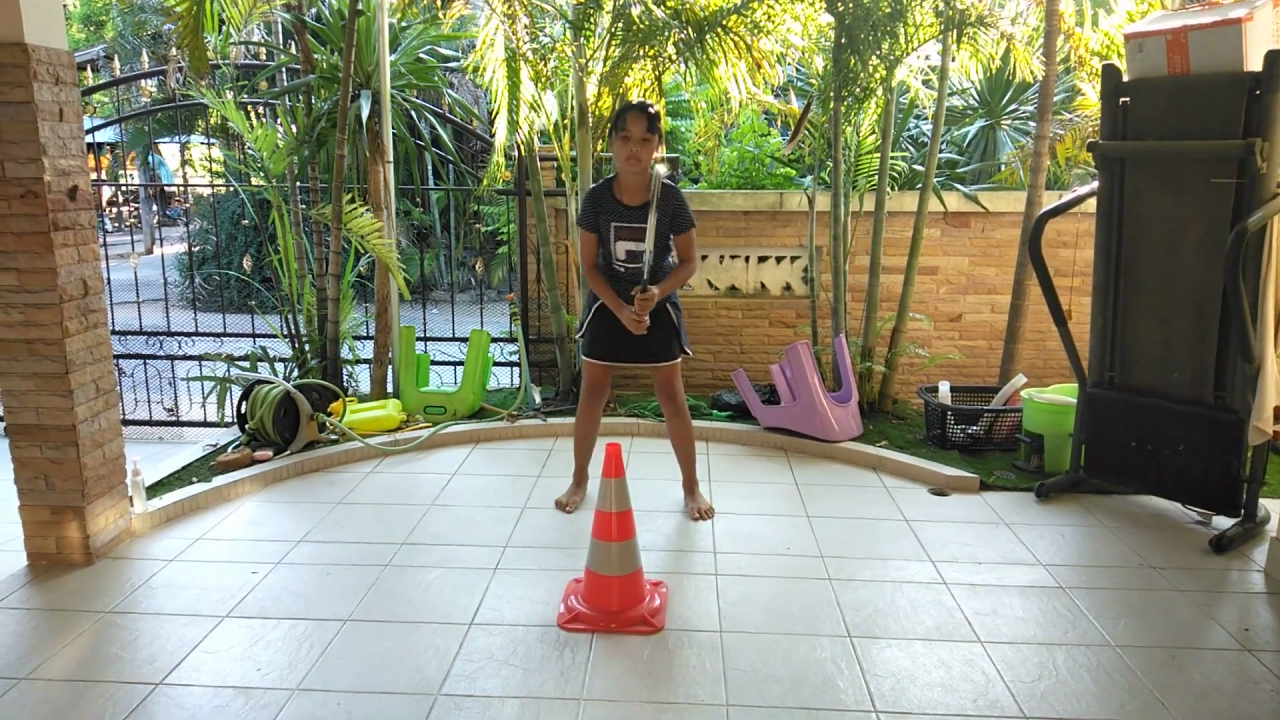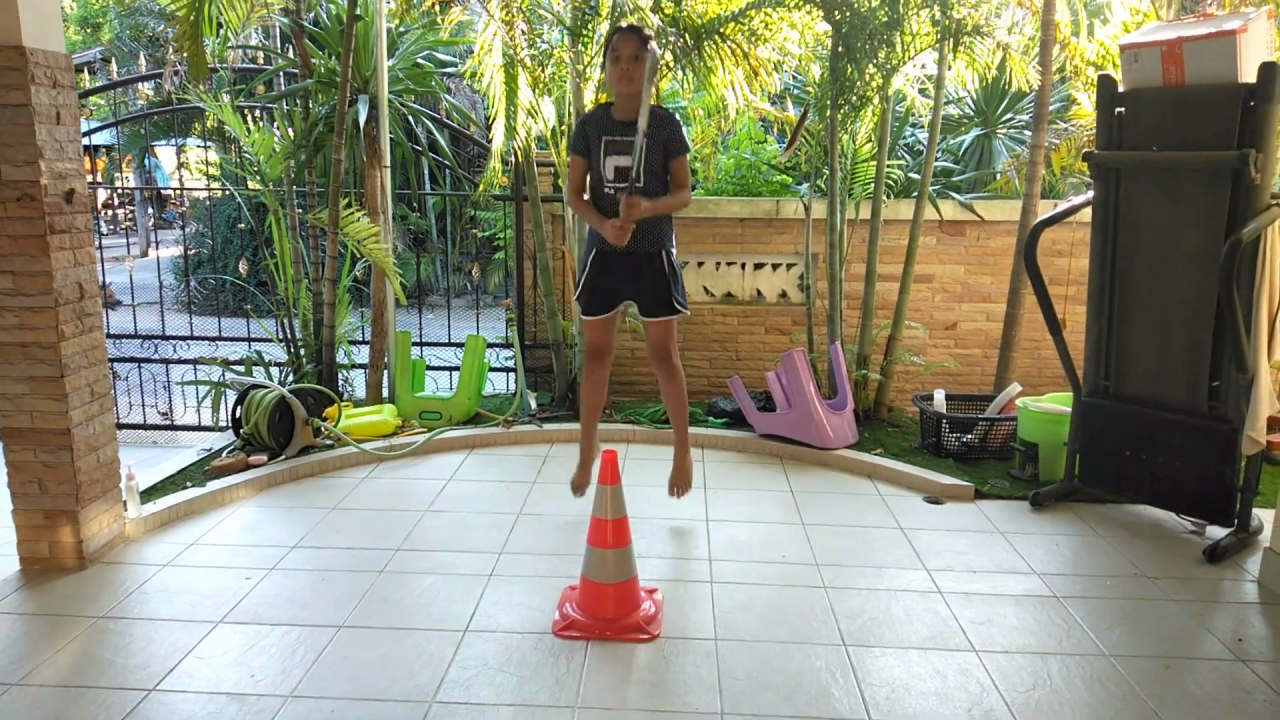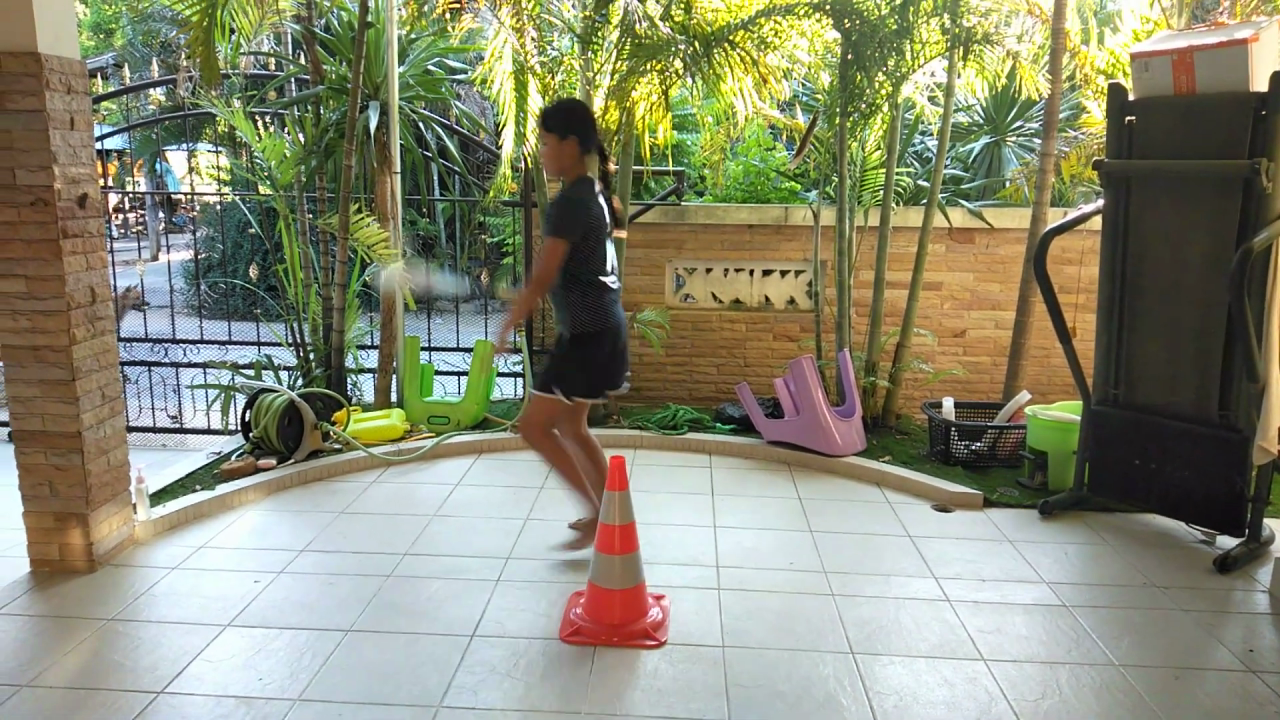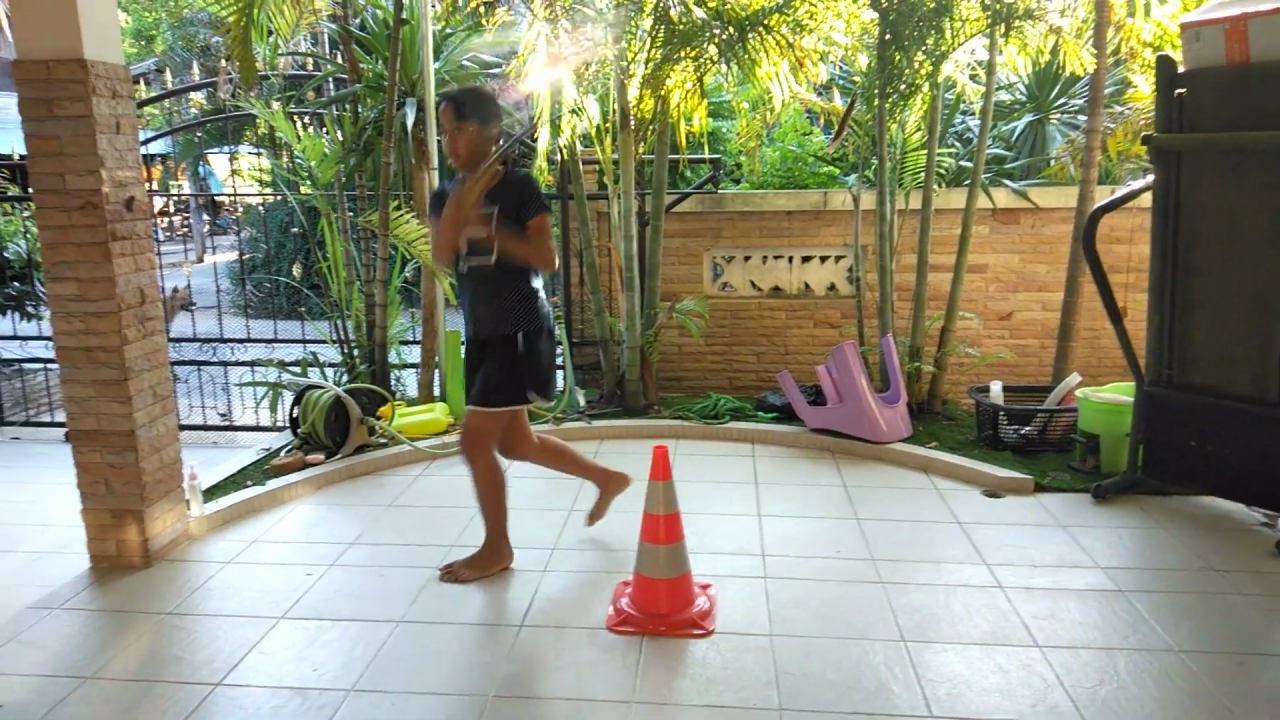
dt=0.7s
person 1, frame 1
left shoulder: (671, 198)
right shoulder: (596, 198)
left elbow: (688, 260)
right elbow: (588, 265)
left wrist: (658, 293)
right wrist: (620, 310)
left hip: (657, 307)
right hip: (606, 307)
left knee: (672, 397)
right knee: (592, 395)
left ankle: (691, 485)
right ankle: (580, 479)
person 1, frame 2
left shoulder: (666, 125)
right shoulder: (589, 125)
left elbow: (684, 192)
right elbow: (574, 193)
left wrist: (647, 208)
right wrist: (603, 225)
left hip: (653, 253)
right hip: (603, 252)
left knee: (663, 355)
right knee: (597, 351)
left ankle: (682, 448)
right ankle: (588, 447)
person 1, frame 3
left shoulder: (569, 201)
right shoulder: (592, 193)
left elbow: (544, 278)
left wrist: (510, 323)
right wrist: (523, 308)
left hip: (589, 331)
right hip: (600, 326)
left knee: (534, 426)
right knee: (569, 426)
left ankle: (600, 511)
right ankle: (603, 511)
person 1, frame 4
left shoulder: (519, 187)
right shoulder: (446, 197)
left elbow: (547, 259)
right elbow: (443, 258)
left wrist: (491, 231)
right wrist: (456, 222)
left hip: (520, 332)
right hip: (483, 335)
left knee: (478, 437)
right knee: (514, 442)
left ankle: (496, 548)
right ankle: (606, 478)
